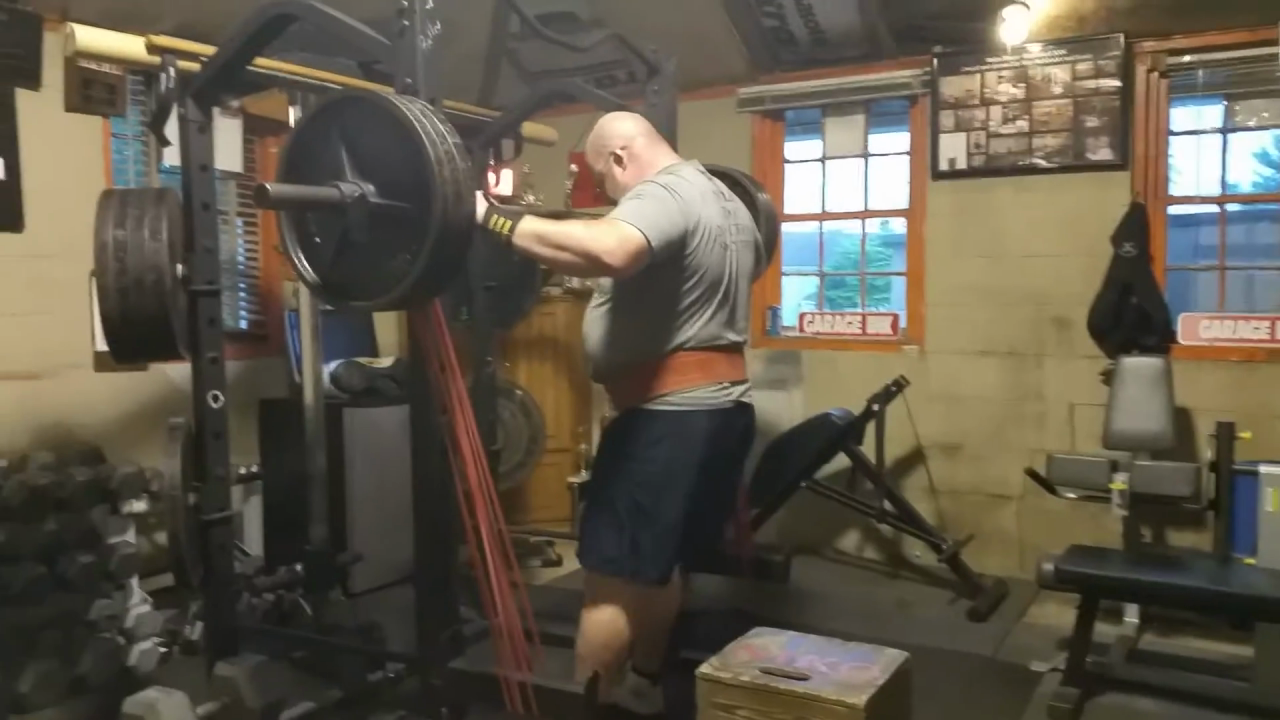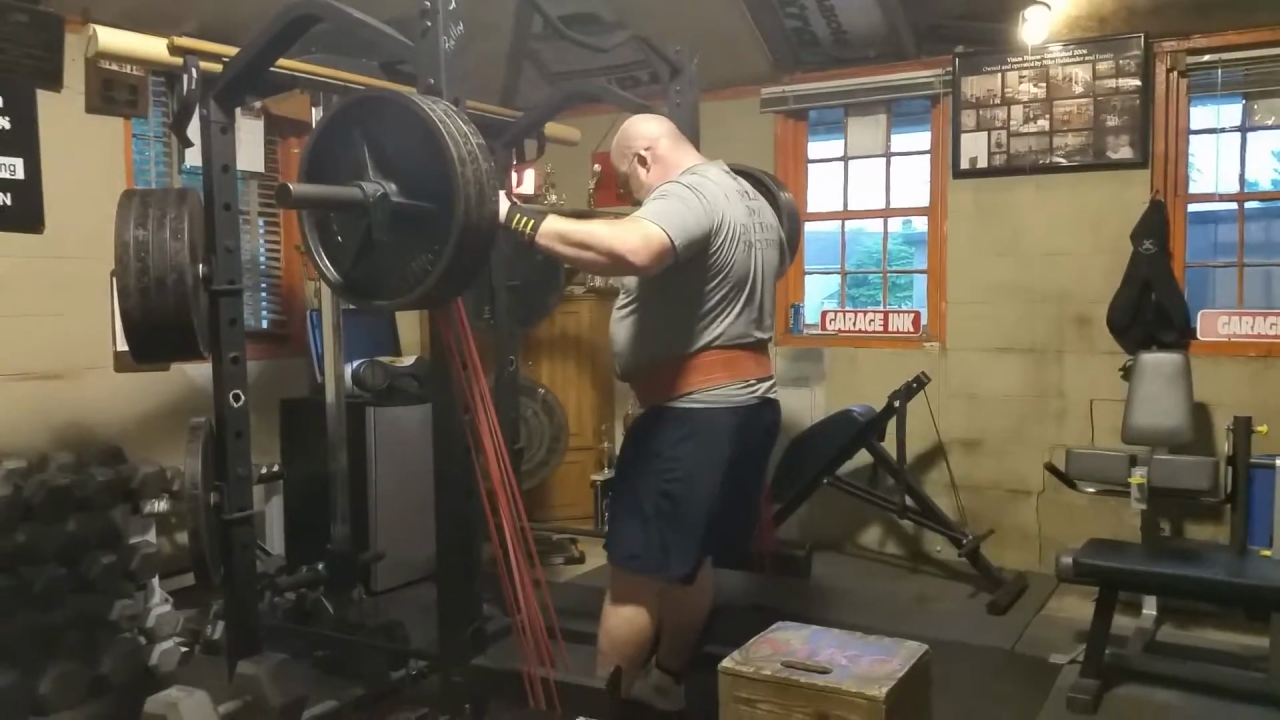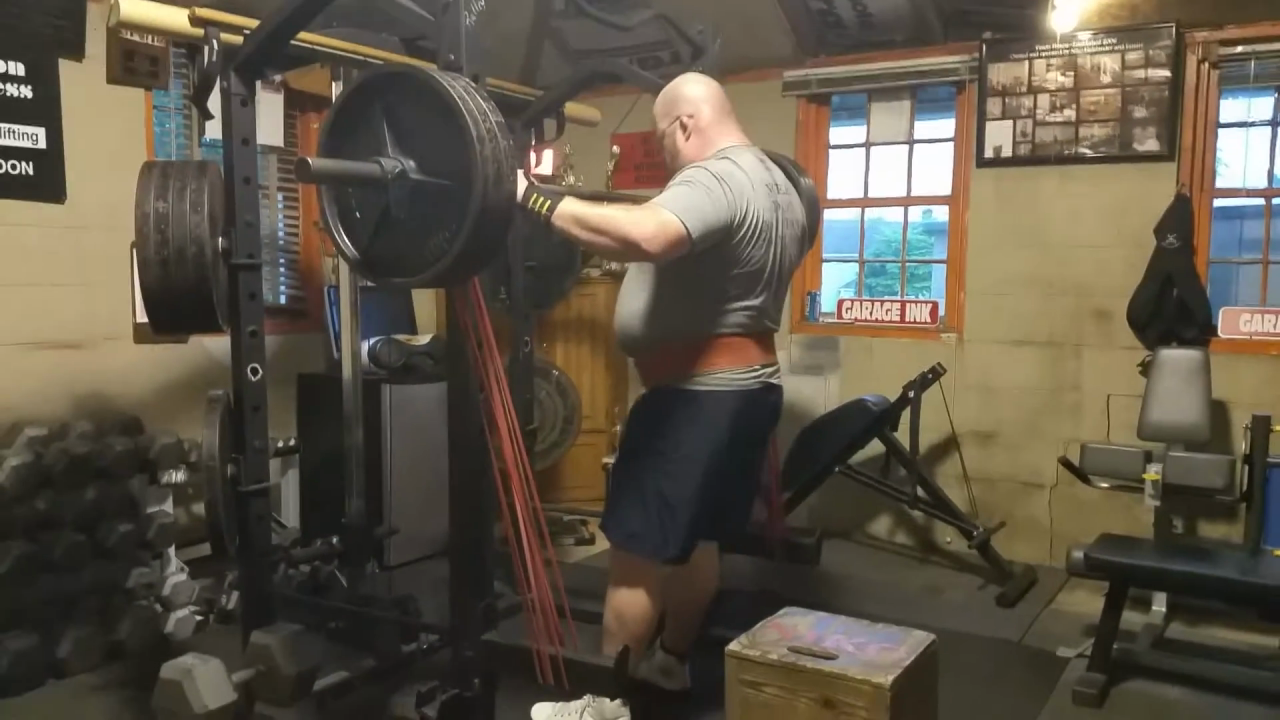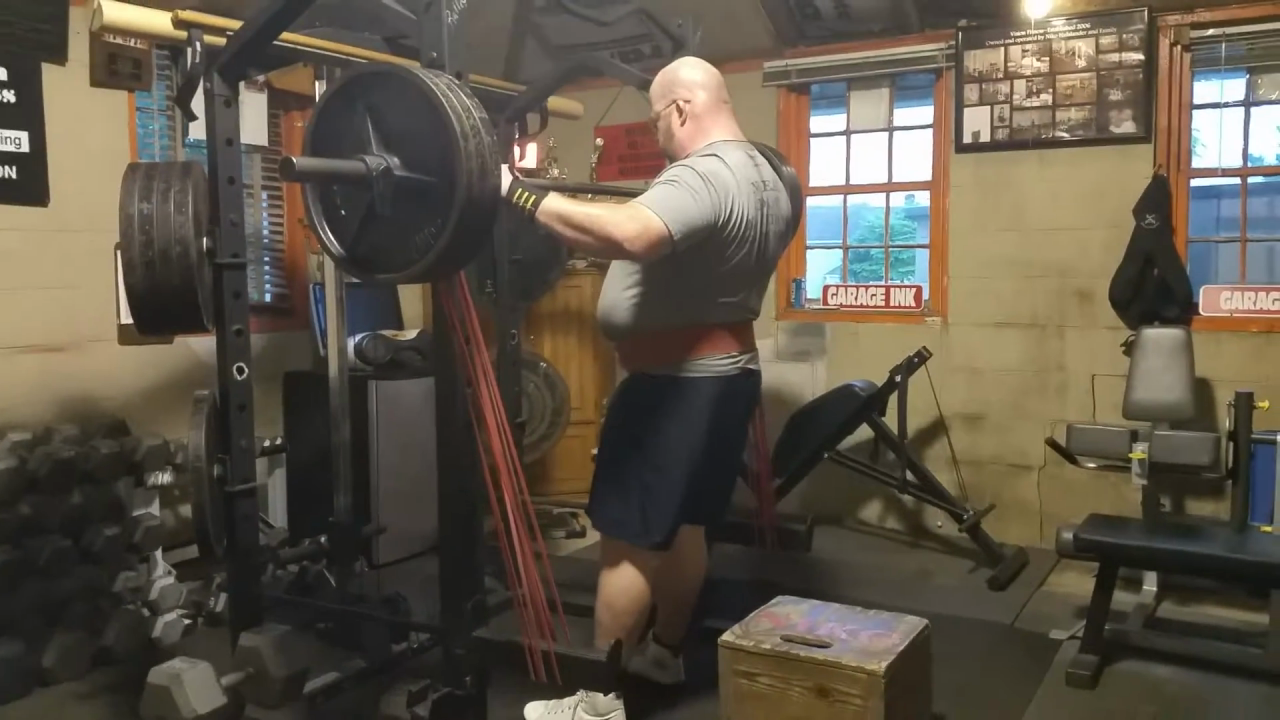
dt=0.5s
person 1, frame 1
left shoulder: (664, 196)
right shoulder: (724, 199)
left elbow: (607, 250)
left wrist: (496, 218)
left hip: (671, 413)
right hip: (722, 405)
left knee: (609, 574)
right knee: (658, 561)
person 1, frame 2
left shoulder: (688, 196)
right shoulder: (750, 199)
left elbow: (630, 249)
left wrist: (521, 218)
left hip: (696, 412)
right hip: (747, 401)
left knee: (636, 568)
right knee: (689, 556)
right ankle: (662, 681)
person 1, frame 3
left shoulder: (716, 180)
right shoulder: (777, 185)
left elbow: (645, 235)
left wrist: (539, 200)
left hip: (697, 395)
right hip: (749, 387)
left knee: (638, 550)
right knee: (693, 536)
right ankle: (670, 660)
person 1, frame 4
left shoulder: (702, 177)
right shoulder: (766, 178)
left elbow: (628, 234)
left wrist: (522, 194)
left hip: (677, 381)
right hip: (728, 371)
left knee: (628, 539)
right knee: (682, 523)
right ankle: (663, 653)
